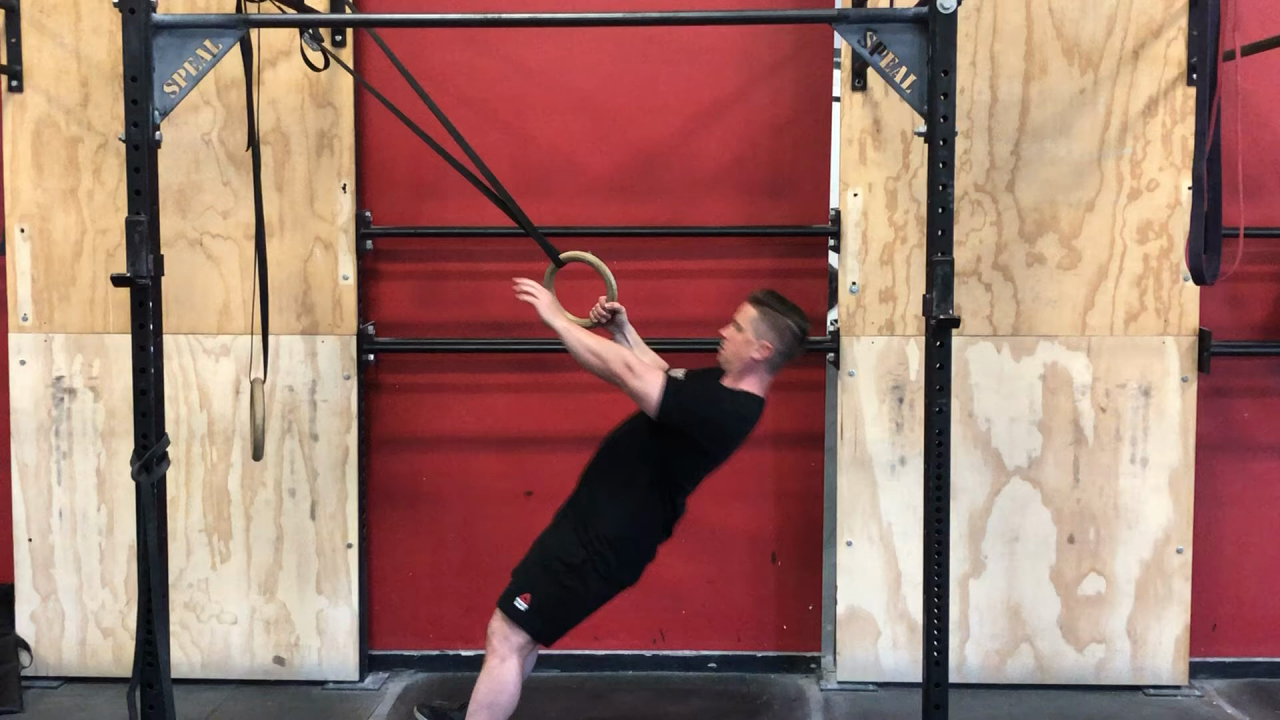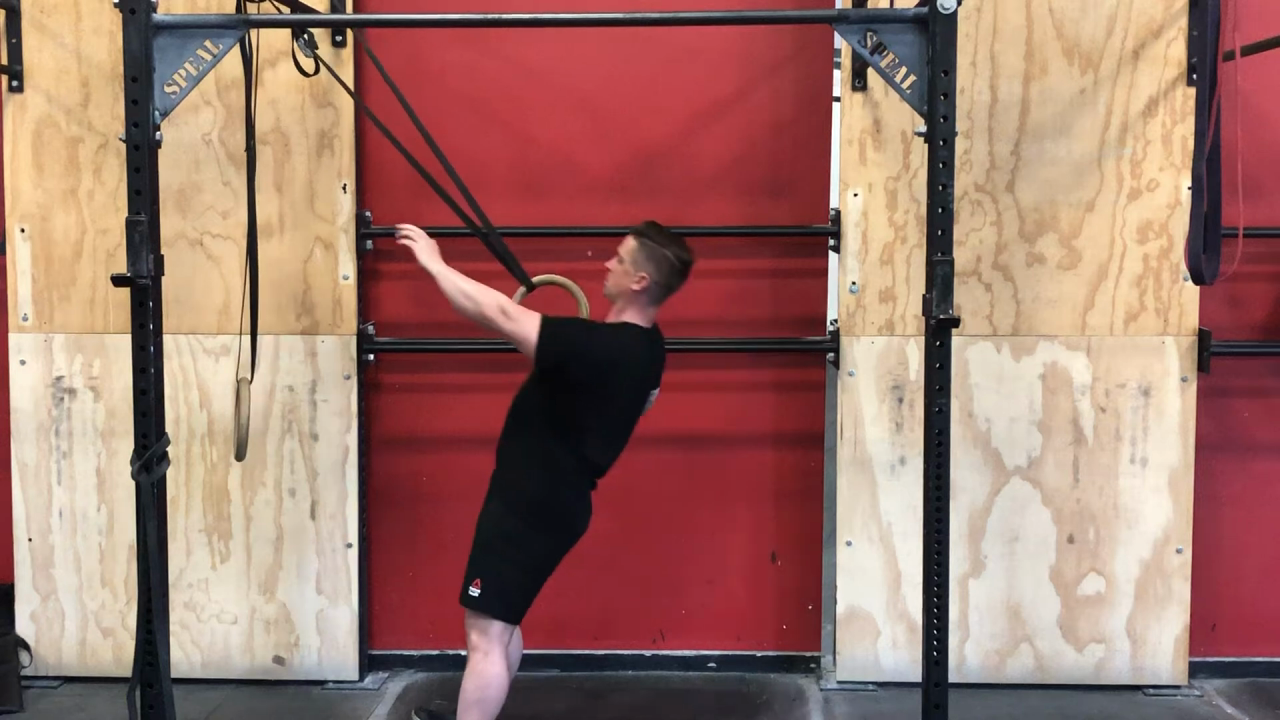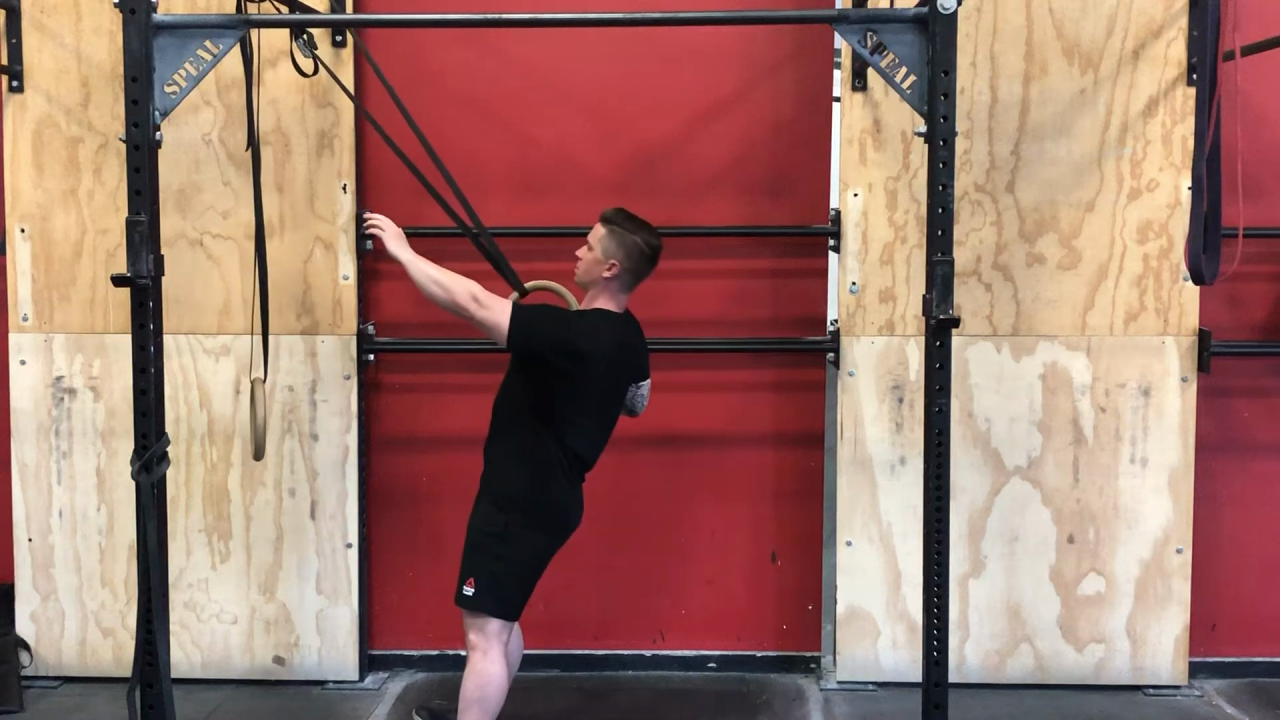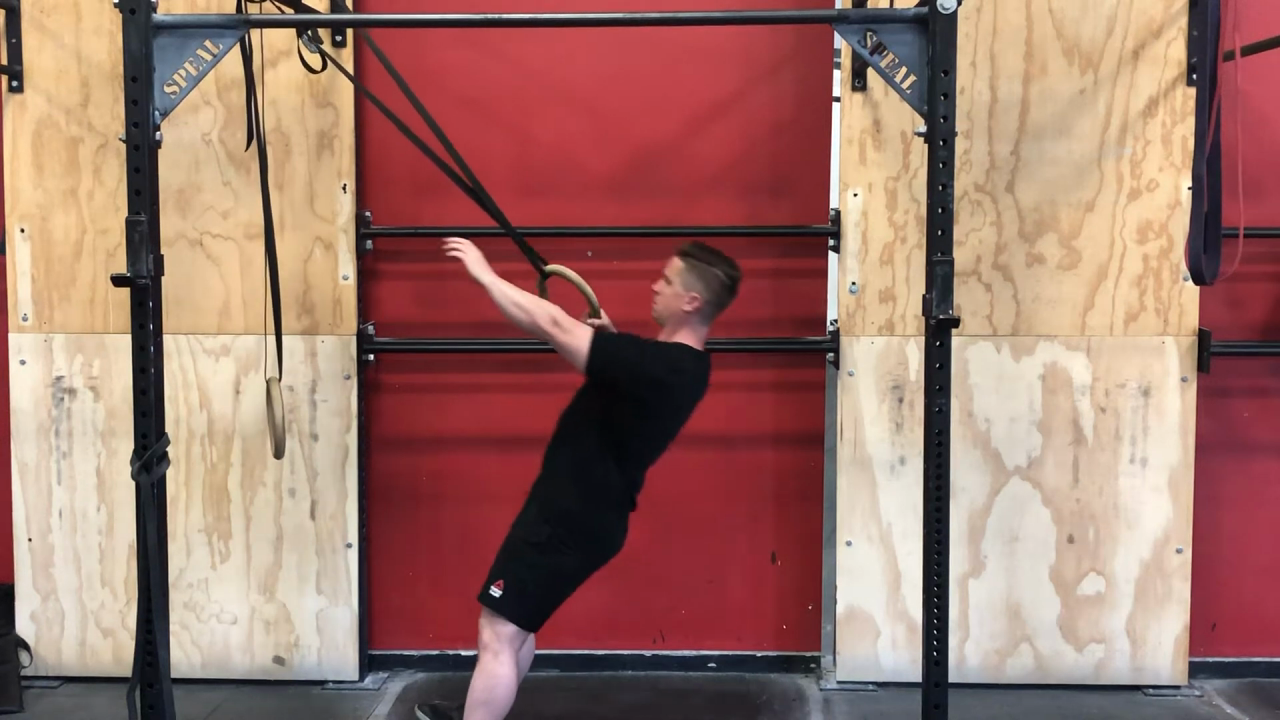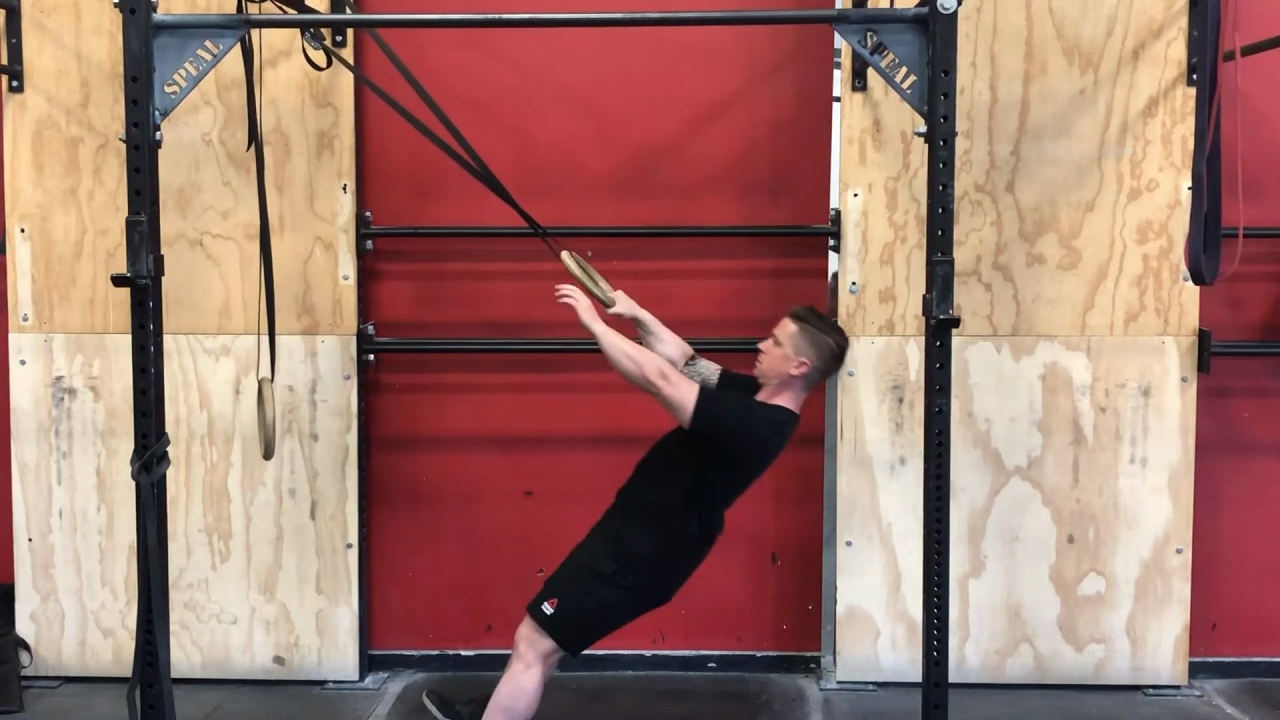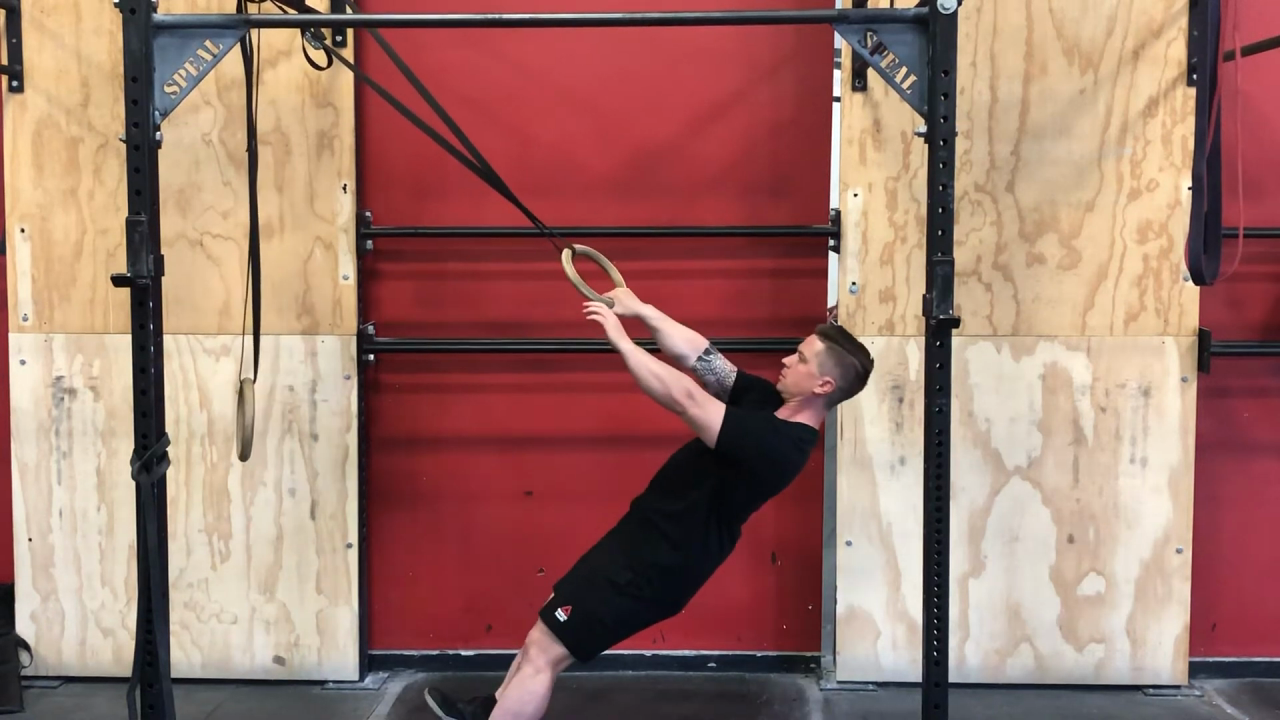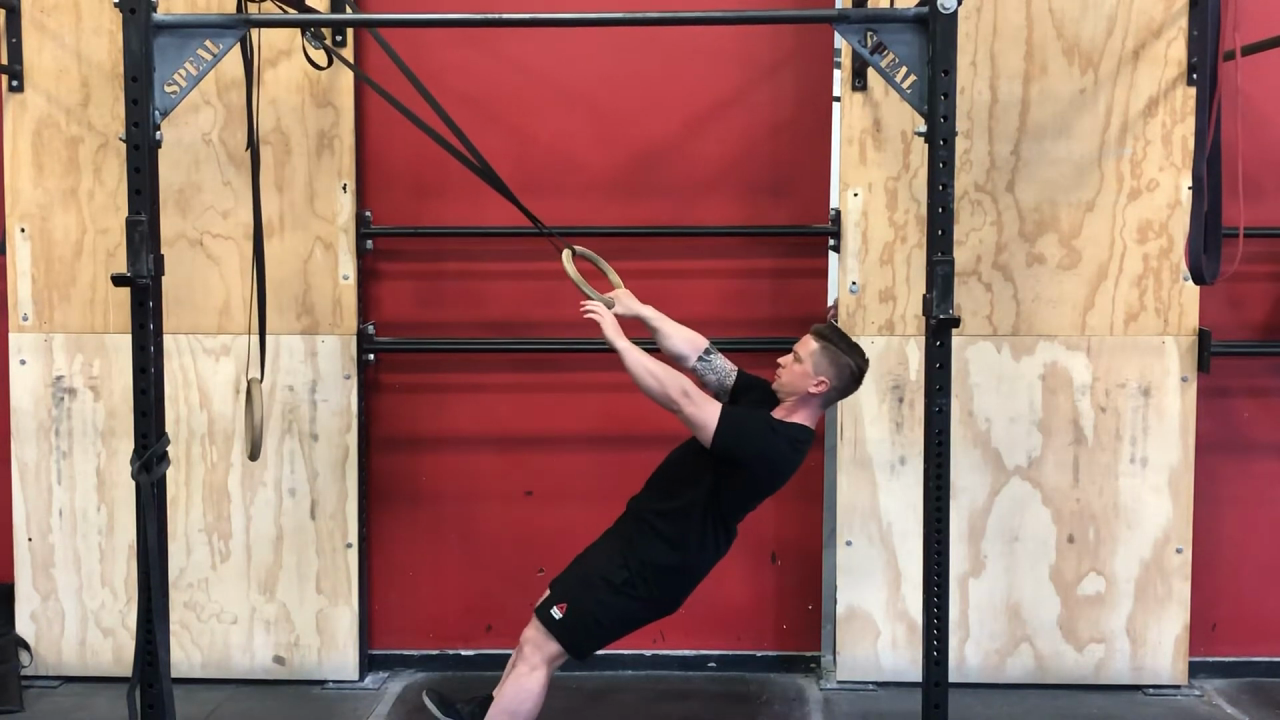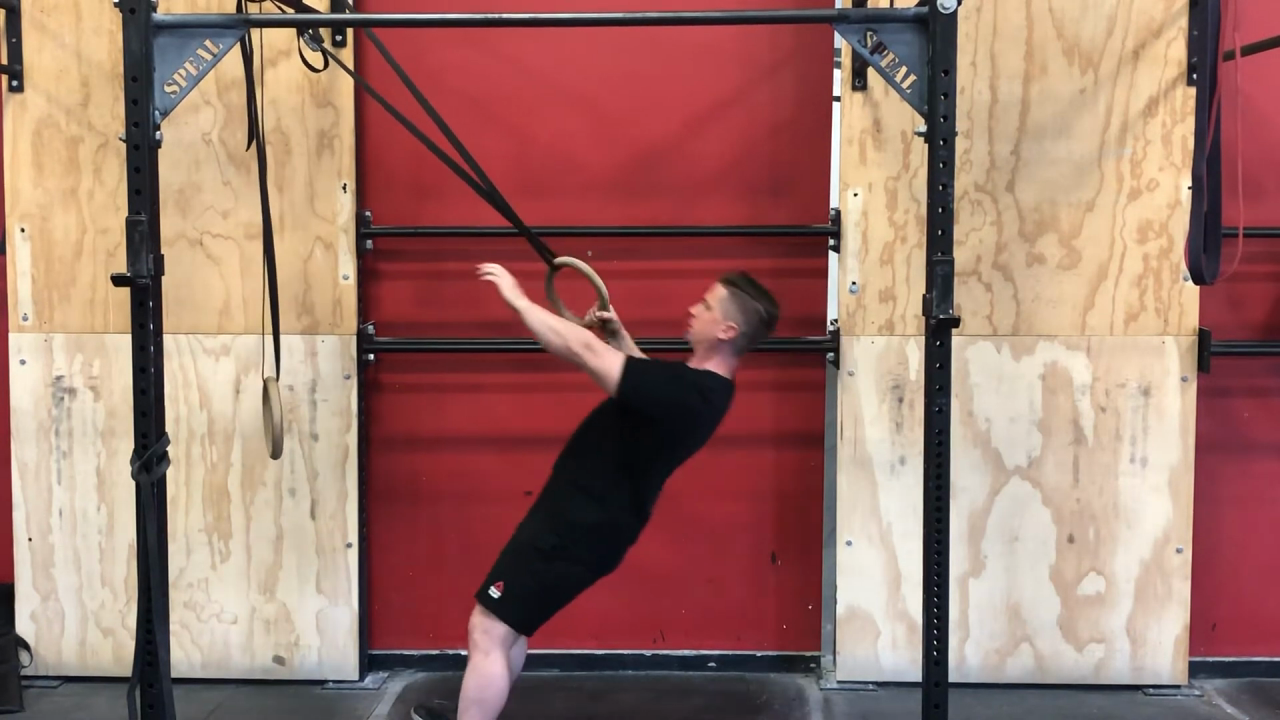
dt=0.5s
person 1, frame 1
left shoulder: (720, 413)
right shoulder: (724, 390)
left elbow: (627, 372)
right elbow: (662, 377)
left wrist: (555, 316)
right wrist: (622, 329)
left hip: (601, 540)
right hip: (598, 523)
left knee: (506, 639)
right knee: (521, 630)
person 1, frame 2
left shoulder: (604, 347)
right shoulder: (639, 344)
left elbow: (502, 315)
right elbow: (642, 400)
left wrist: (434, 263)
left hip: (531, 504)
right hip: (547, 498)
left knee: (486, 633)
right knee: (500, 624)
person 1, frame 3
left shoulder: (575, 334)
right shoulder: (625, 336)
left elbow: (473, 302)
right elbow: (636, 403)
left wrist: (403, 251)
left hip: (523, 501)
right hip: (542, 495)
left knee: (485, 632)
right knee: (500, 621)
person 1, frame 4
left shoulder: (658, 367)
right shoulder: (682, 362)
left elbow: (554, 327)
left wrist: (484, 274)
right wrist: (609, 333)
left hip: (570, 517)
right hip: (585, 510)
left knee: (499, 633)
right knee: (516, 624)
person 1, frame 5
left shoulder: (752, 424)
right shoulder: (757, 399)
left elbow: (661, 378)
right elbow: (686, 362)
left wrist: (594, 322)
right wrist: (635, 314)
left hip: (639, 554)
right hip: (637, 536)
left knee: (533, 644)
right knee: (543, 623)
person 1, frame 6
left shoulder: (778, 445)
right shoulder: (768, 404)
left elbow: (684, 399)
right elbow: (698, 355)
left wrist: (620, 339)
right wrist: (639, 310)
left hip: (654, 564)
right hip: (646, 539)
left knee: (543, 651)
right knee: (552, 619)
person 1, frame 7
left shoulder: (773, 444)
right shoulder: (768, 405)
left elbow: (681, 397)
right elbow: (699, 356)
left wrist: (616, 338)
right wrist: (641, 312)
left hip: (649, 561)
right hip: (644, 538)
left knee: (537, 647)
right knee: (544, 621)
person 1, frame 8
left shoulder: (686, 393)
right shoulder: (699, 382)
left elbow: (585, 352)
right elbow: (646, 375)
left wrist: (517, 298)
right wrist: (617, 332)
left hip: (578, 526)
right hip: (584, 514)
left knee: (488, 632)
right knee: (506, 625)
